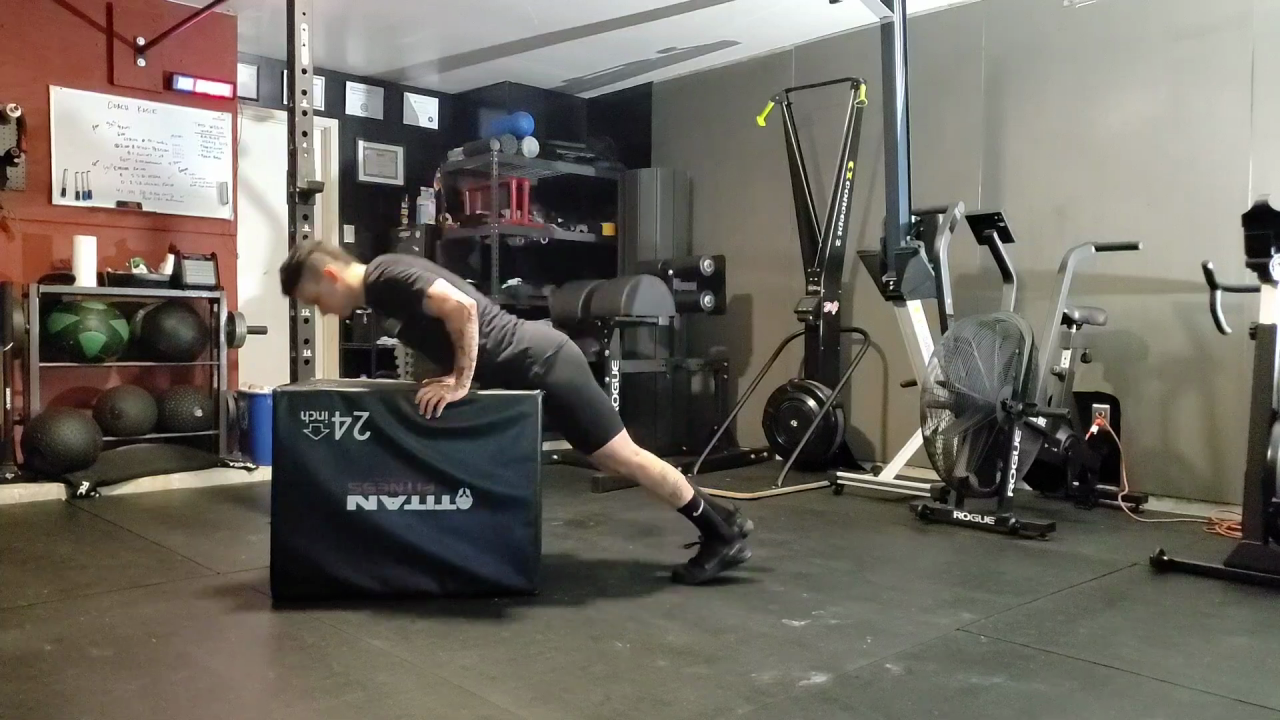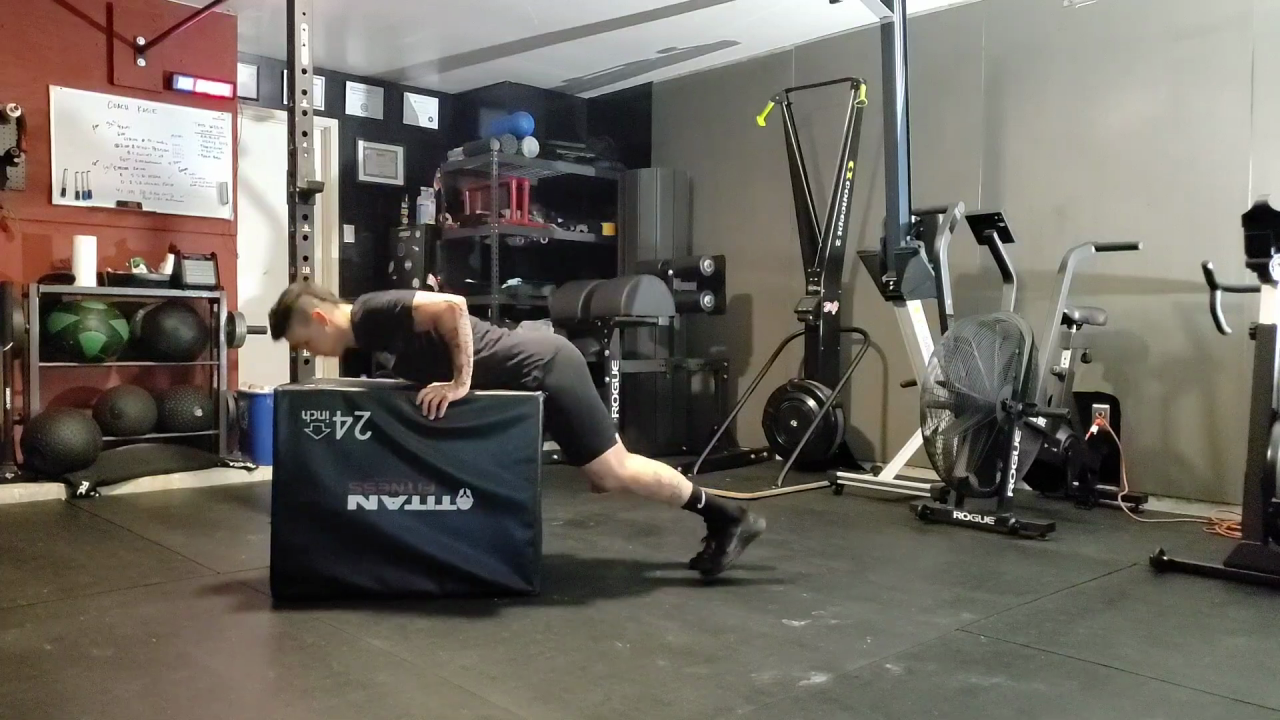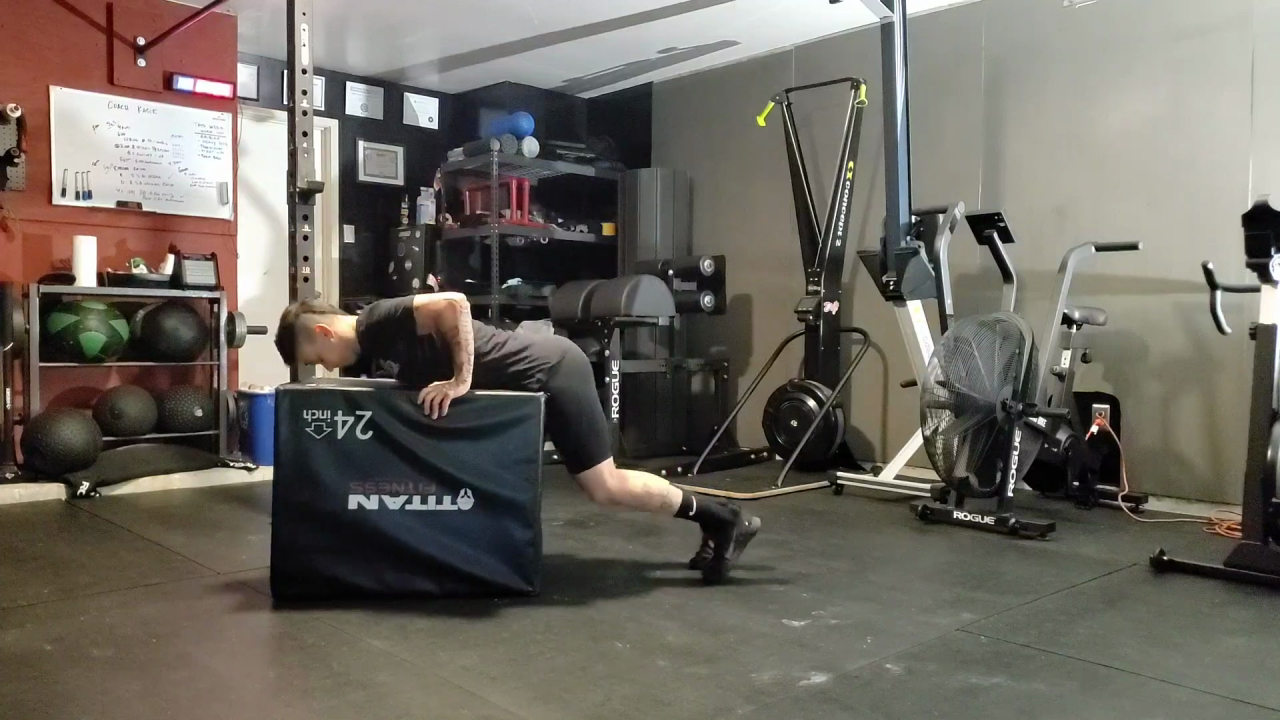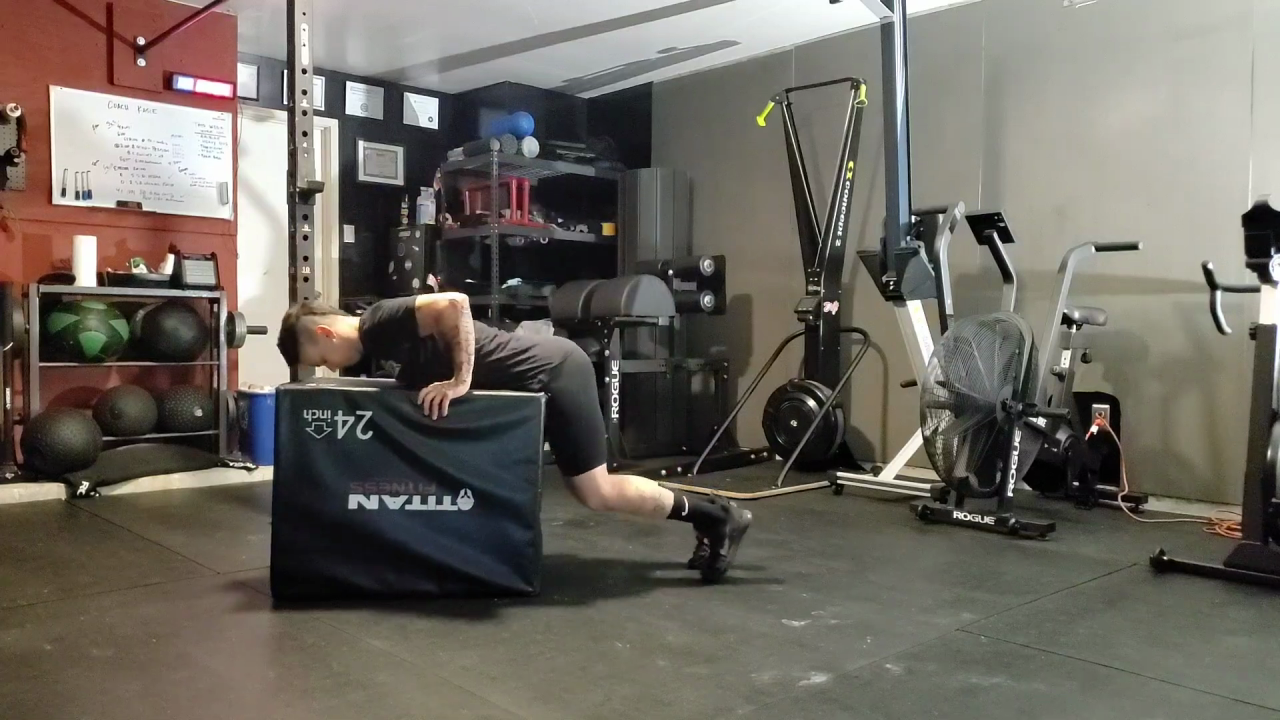
dt=0.2s
person 1, frame 1
left shoulder: (384, 278)
right shoulder: (382, 287)
left elbow: (463, 310)
left wrist: (460, 384)
right wrist: (452, 379)
left hip: (544, 363)
right hip: (537, 362)
left knee: (621, 455)
right knee: (613, 458)
left ankle: (724, 534)
right ankle: (720, 523)
person 1, frame 2
left shoulder: (371, 314)
right shoulder: (375, 334)
left elbow: (452, 309)
left wrist: (460, 384)
right wrist: (451, 383)
left hip: (545, 369)
right hip: (540, 369)
left knee: (611, 471)
right knee: (607, 470)
left ankle: (731, 519)
right ankle: (723, 522)
person 1, frame 3
left shoulder: (376, 323)
right shoulder: (378, 349)
left elbow: (453, 305)
left wrist: (461, 382)
left hip: (551, 373)
right hip: (545, 373)
left knee: (603, 486)
right knee: (601, 482)
left ankle: (727, 521)
right ankle: (715, 519)
person 1, frame 4
left shoulder: (378, 323)
right shoulder: (381, 346)
left elbow: (454, 305)
left wrist: (461, 381)
left hip: (553, 372)
right hip: (547, 373)
left knee: (595, 493)
right knee: (592, 489)
left ankle: (719, 517)
right ankle: (709, 518)
